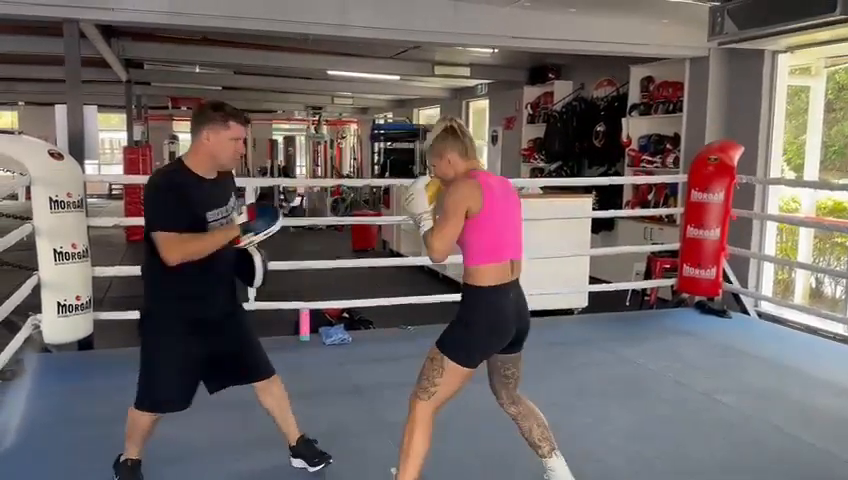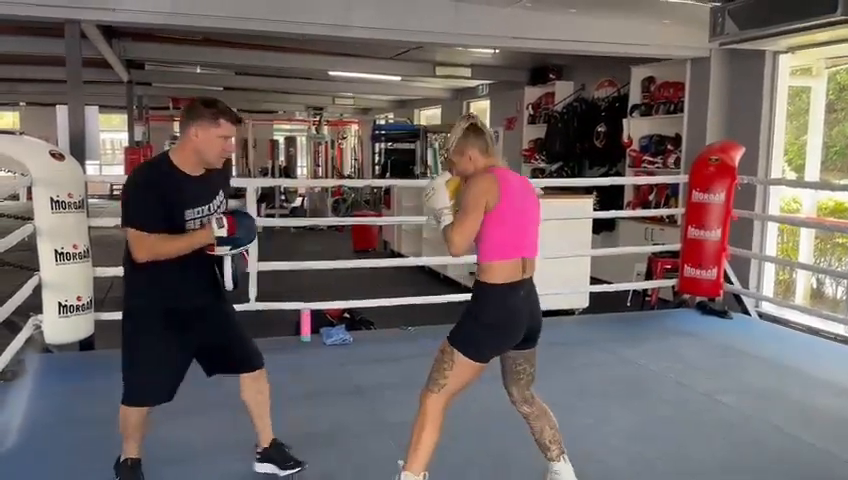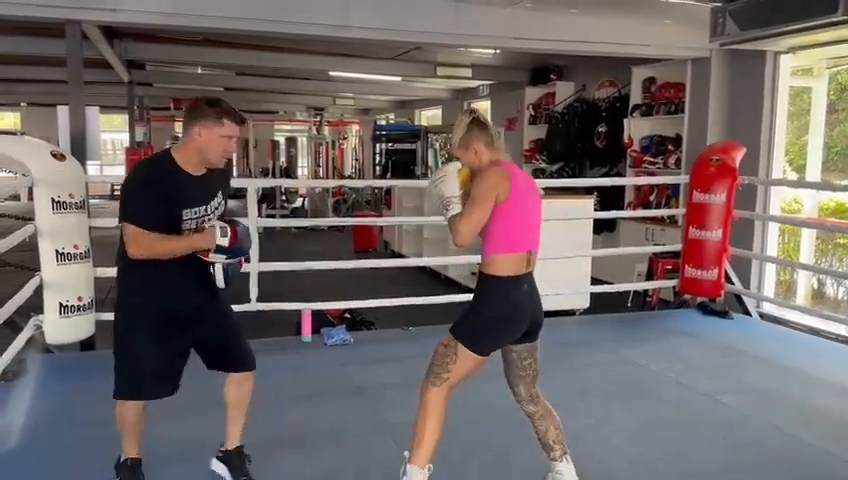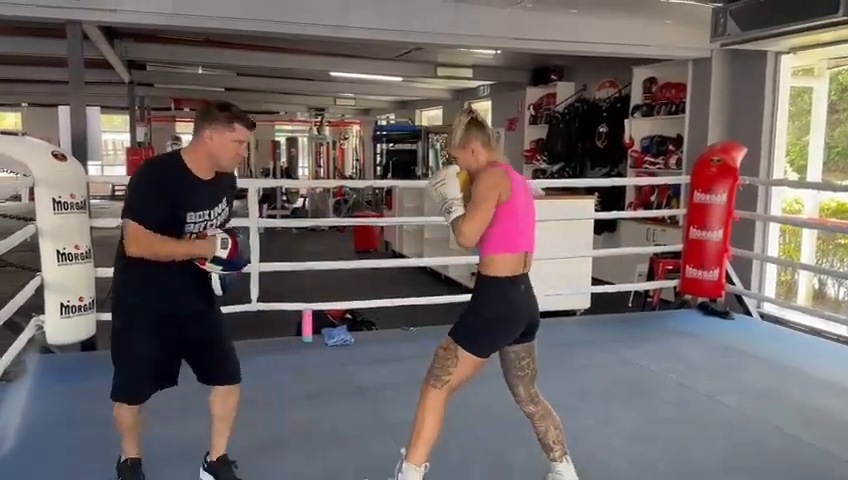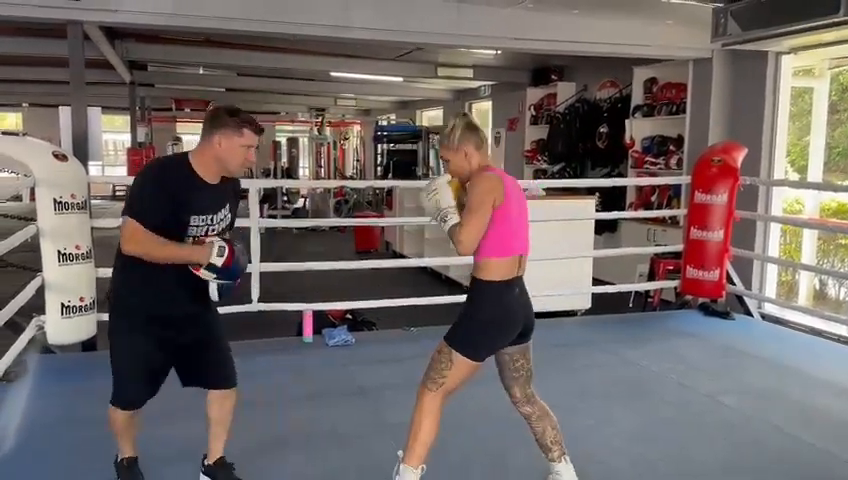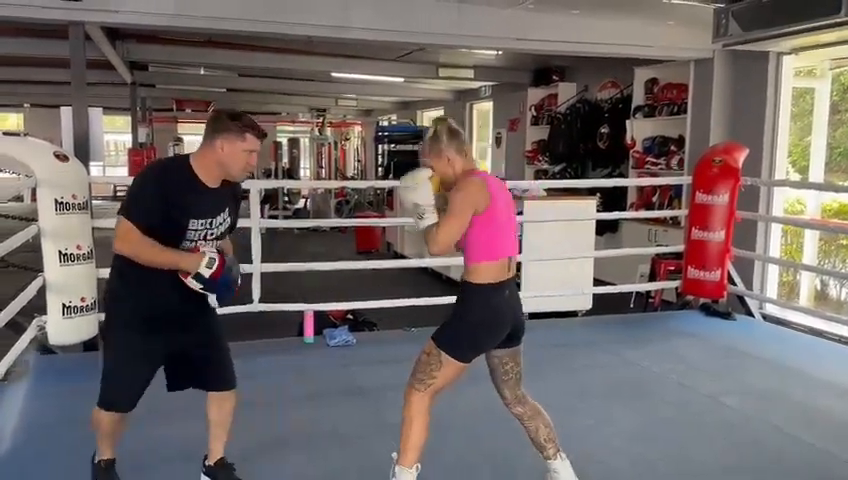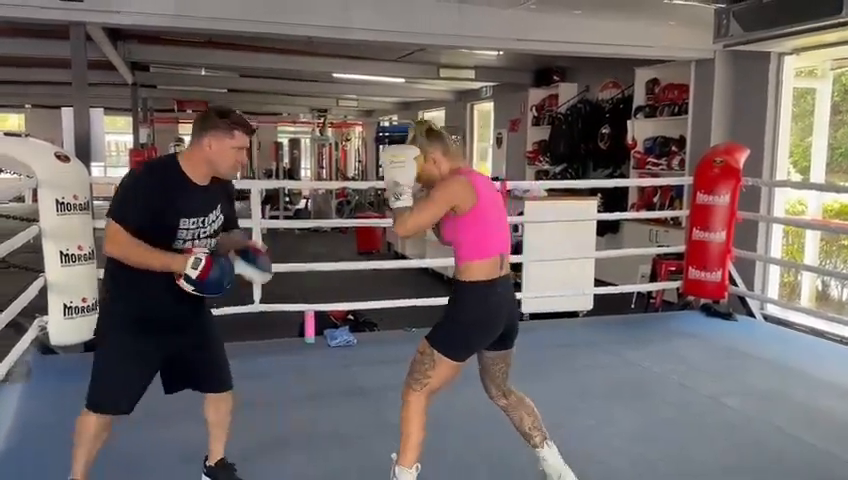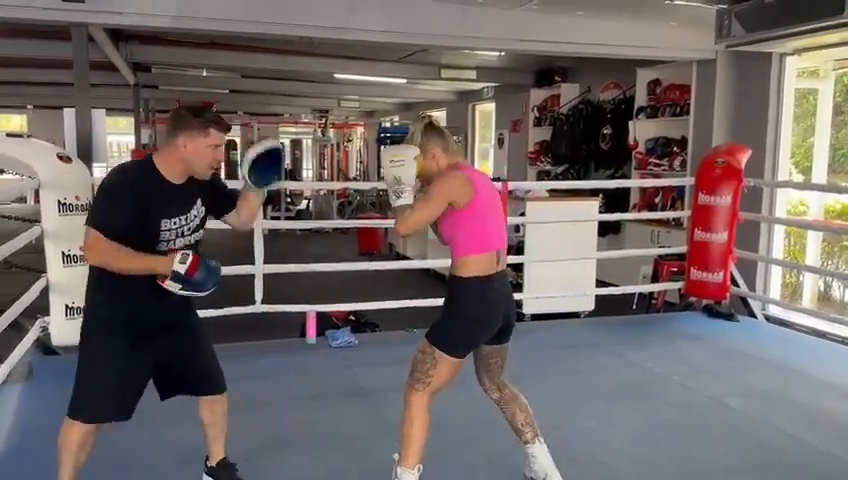
dt=0.1s
person 1, frame 1
left shoulder: (224, 178)
right shoulder: (167, 184)
right elbow: (173, 251)
right wrist: (235, 230)
left hip: (220, 306)
right hip: (174, 314)
left knee: (263, 375)
right knee: (155, 400)
left ankle: (298, 445)
person 1, frame 2
left shoulder: (217, 174)
right shoulder: (148, 179)
right elbow: (142, 249)
right wrist: (208, 235)
left hip: (207, 299)
right hip: (154, 308)
left knee: (251, 366)
right knee: (141, 394)
left ankle: (268, 448)
person 1, frame 3
left shoulder: (219, 173)
right shoulder: (147, 176)
right elbow: (137, 246)
right wrist: (205, 239)
left hip: (200, 294)
right hip: (146, 304)
left knee: (241, 365)
right knee: (134, 390)
person 1, frame 4
left shoulder: (225, 179)
right shoulder: (156, 175)
right elbow: (136, 243)
right wrist: (204, 247)
left hip: (197, 301)
right hip: (143, 306)
left knee: (227, 379)
right knee: (131, 394)
person 1, frame 5
left shoulder: (229, 185)
right shoulder: (161, 176)
right elbow: (133, 241)
right wrist: (201, 254)
left hip: (194, 304)
right hip: (139, 308)
left knee: (224, 384)
right knee: (127, 399)
person 1, frame 6
left shoulder: (230, 190)
right shoulder: (160, 180)
right elbow: (125, 241)
left wrist: (228, 261)
right wrist: (193, 262)
left hip: (193, 309)
right hip: (138, 311)
left knee: (224, 386)
right knee: (115, 401)
person 1, frame 7
left shoulder: (221, 187)
right shoulder: (149, 180)
left elbow: (223, 235)
right elbow: (114, 244)
left wrist: (243, 246)
right wrist: (181, 262)
left hip: (189, 310)
right hip: (131, 314)
left knee: (220, 388)
right knee: (104, 405)
person 1, frame 8
left shoulder: (203, 182)
right shoulder: (126, 182)
left elbow: (242, 220)
right elbow: (96, 251)
left wrist: (255, 183)
right wrist: (167, 264)
left hip: (175, 316)
right hip: (118, 322)
left knee: (213, 390)
right knee: (88, 413)
person 2, frame 1
left shoulder: (461, 189)
right shoulder: (505, 187)
left elbow: (437, 252)
left wrist: (422, 213)
left hip: (482, 311)
right hip: (513, 307)
left knee: (422, 404)
right knee: (510, 398)
person 2, frame 2
left shoulder: (482, 183)
right shoulder: (524, 185)
left elbow: (457, 246)
left wrist: (442, 209)
left hip: (493, 307)
right hip: (526, 303)
left knee: (433, 397)
right knee: (523, 397)
person 2, frame 3
left shoulder: (491, 177)
right shoulder: (525, 181)
left elbow: (462, 236)
left wrist: (450, 198)
right wrist: (471, 198)
left hip: (497, 301)
right hip: (527, 298)
left knee: (435, 389)
right knee: (528, 395)
person 2, frame 4
left shoulder: (491, 178)
right shoulder: (518, 181)
left elbow: (467, 236)
left wrist: (451, 200)
right wrist: (465, 199)
left hip: (494, 302)
right hip: (523, 299)
left knee: (434, 391)
right knee: (527, 396)
person 2, frame 5
left shoulder: (484, 182)
right shoulder: (509, 182)
left elbow: (466, 244)
left wrist: (445, 209)
right wrist: (458, 207)
left hip: (489, 305)
right hip: (517, 301)
left knee: (430, 394)
right knee: (523, 397)
person 2, frame 6
left shoulder: (469, 188)
right shoulder: (494, 185)
left elbow: (438, 245)
left wrist: (424, 206)
right wrist: (442, 210)
left hip: (479, 307)
right hip: (508, 303)
left knee: (418, 393)
right knee: (515, 398)
person 2, frame 7
left shoulder: (454, 185)
right shoulder: (482, 183)
left elbow: (403, 228)
left wrist: (399, 186)
right wrist: (425, 198)
left hip: (473, 305)
right hip: (503, 302)
left knee: (415, 393)
right knee: (500, 390)
person 2, frame 8
left shoulder: (450, 180)
right shoulder: (478, 179)
left elbow: (404, 226)
left wrist: (400, 184)
right wrist: (413, 186)
left hip: (470, 301)
right hip: (500, 296)
left knee: (417, 393)
right knee: (495, 384)
